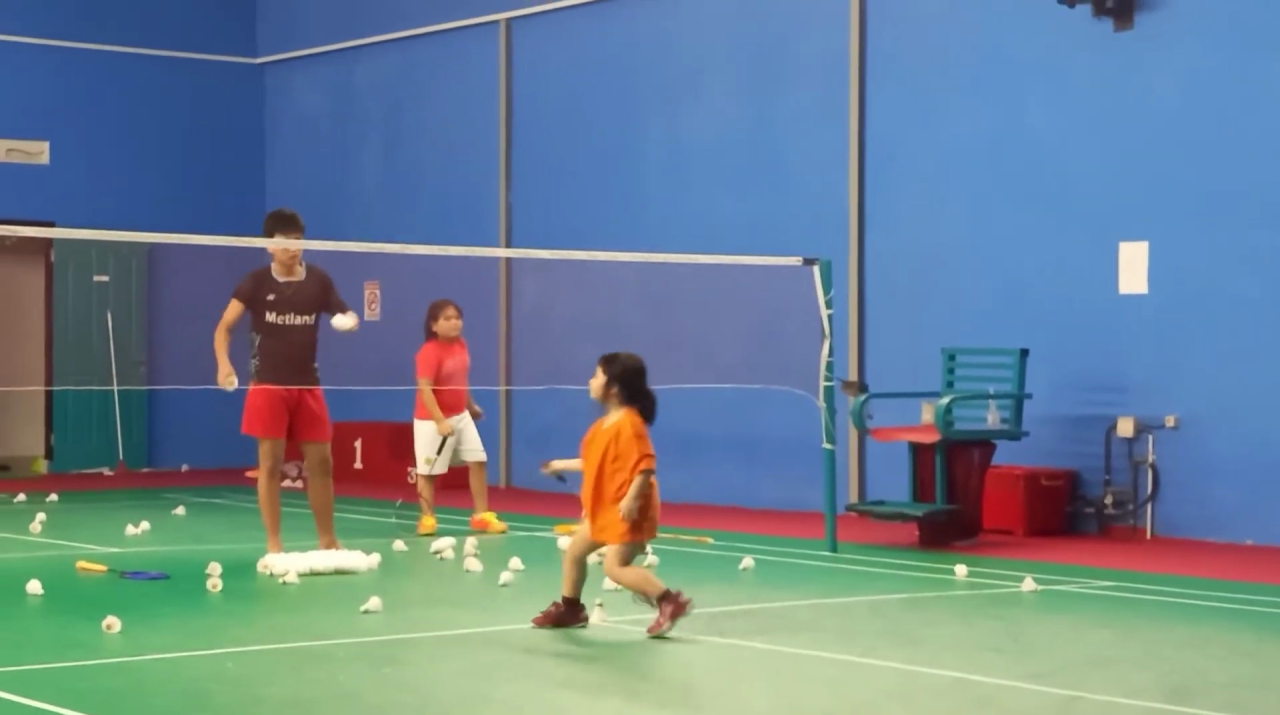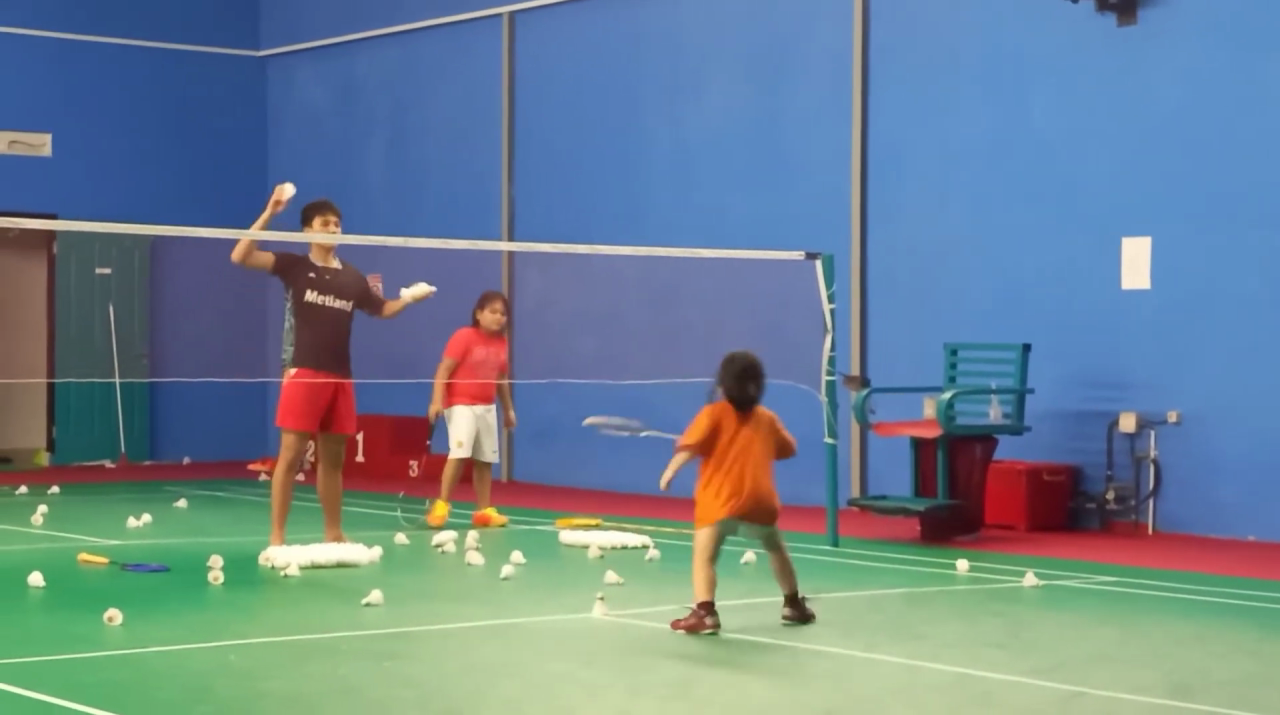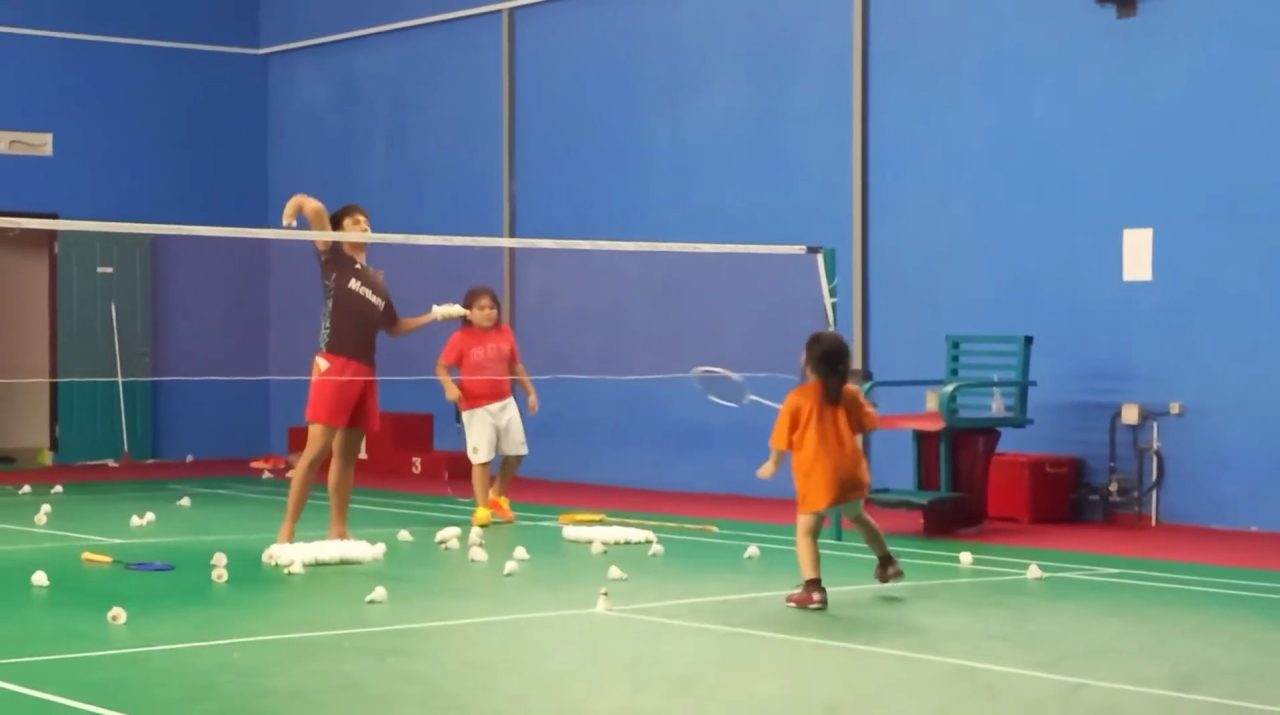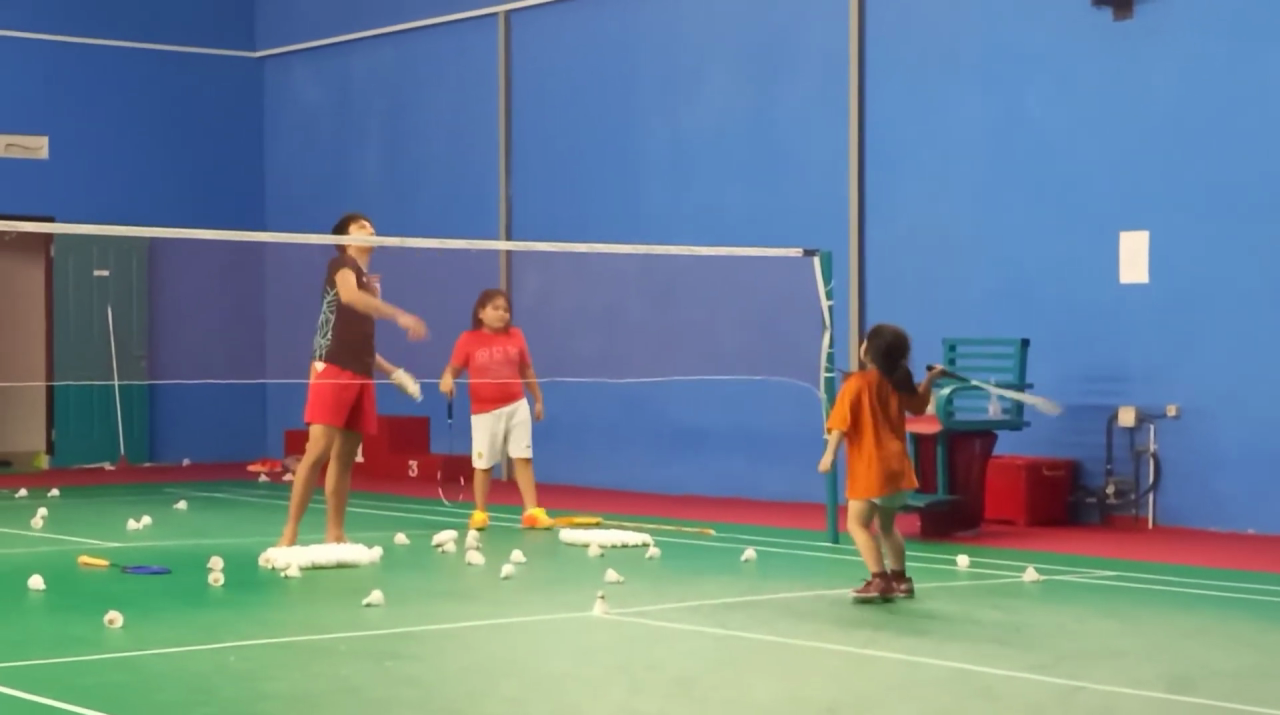
dt=0.5s
person 1, frame 1
left shoulder: (318, 279)
right shoulder: (255, 283)
left elbow: (343, 312)
right elbow: (223, 328)
left wrist: (349, 320)
right wrist: (223, 362)
left hip: (307, 385)
right hip: (268, 386)
left knee: (321, 462)
right knee: (271, 465)
left ankle: (328, 540)
right ankle: (273, 545)
person 1, frame 2
left shoulder: (353, 277)
right shoulder: (294, 265)
left elbow: (381, 310)
right elbow: (239, 257)
left wrist: (409, 296)
right wrist: (270, 212)
left hip: (340, 378)
right hip: (304, 374)
left knee: (333, 458)
right knee: (291, 456)
left ankle: (333, 533)
right ankle: (277, 536)
person 1, frame 3
left shoulder: (377, 281)
right shoulder: (333, 260)
left elbow: (395, 326)
right elbow: (314, 211)
left wrist: (434, 314)
right wrist: (296, 205)
left hip: (363, 373)
right hip: (333, 368)
left knee: (348, 458)
right knee: (317, 452)
left ankle: (339, 534)
right ankle: (287, 532)
person 1, frame 4
left shoulder: (371, 286)
right shoulder: (345, 265)
right elbow: (350, 296)
left wrist: (395, 372)
right wrist: (400, 316)
left hip: (362, 377)
right hip: (332, 371)
left knee: (344, 457)
right knee: (318, 451)
left ankle: (335, 534)
right ankle: (289, 533)
person 2, frame 1
left shoulder: (630, 423)
right shoulder: (602, 425)
left elbow: (644, 466)
right elbow: (591, 462)
left wrist: (630, 499)
right wrist: (560, 465)
left hip: (628, 510)
right hip: (603, 510)
left knee: (615, 567)
right knee: (574, 549)
left ankle: (671, 601)
right ankle: (570, 608)
person 2, frame 2
left shoulder: (713, 414)
right shoulder: (766, 418)
left elbow: (691, 444)
right elbow: (788, 449)
left wrist: (671, 469)
left hip: (721, 498)
right hip: (761, 499)
left knee: (703, 556)
right knee: (775, 548)
left ankle: (704, 612)
right ankle: (794, 604)
person 2, frame 3
left shoulder: (796, 399)
right shoulder: (849, 394)
left elbow: (781, 441)
right elbow: (868, 423)
left wrist: (770, 466)
left hip: (816, 481)
right hip: (851, 476)
left knee: (805, 534)
right knee: (858, 519)
left ankle: (812, 589)
right ankle: (887, 562)
person 2, frame 4
left shoulder: (857, 383)
right shoulder: (901, 384)
left elbow: (841, 423)
right elbow: (919, 406)
left wrist: (829, 453)
right wrist: (930, 380)
left hip: (870, 469)
right hip: (896, 468)
left knee: (858, 524)
right knee: (886, 525)
left ankle: (880, 579)
right ankle: (899, 579)
person 3, frame 1
left shoulder: (461, 345)
right shoulder: (429, 352)
right elbow: (425, 389)
left wrist: (471, 405)
right wrist: (440, 421)
left hip: (461, 416)
right hip: (431, 420)
left knee: (479, 461)
right knee: (428, 470)
left ankle: (481, 515)
right ankle: (427, 517)
person 3, frame 2
left shoulder: (502, 342)
right shoulder: (464, 337)
right elbow: (444, 369)
left wrist: (508, 409)
right wrist: (437, 399)
left hip: (487, 408)
right hip: (461, 405)
left knee: (485, 460)
right knee: (459, 454)
left ankle: (483, 511)
right ankle: (441, 505)
person 3, frame 3
left shoulder: (505, 333)
right shoulder: (460, 338)
left elbow: (515, 365)
right elbow: (441, 368)
left wrist: (530, 392)
right wrist: (449, 386)
left hip: (505, 402)
right hip: (476, 407)
left knee: (516, 452)
right knee: (481, 458)
left ankle: (496, 495)
right ankle: (482, 508)
person 3, frame 4
left shoulder: (516, 336)
right shoulder: (468, 340)
left elbow: (526, 370)
right elbow: (452, 368)
left wrist: (538, 399)
right wrist: (447, 379)
left hip: (516, 406)
right hip: (484, 410)
left knee: (522, 458)
right knee: (483, 463)
left ankle: (532, 511)
right ankle: (479, 512)
